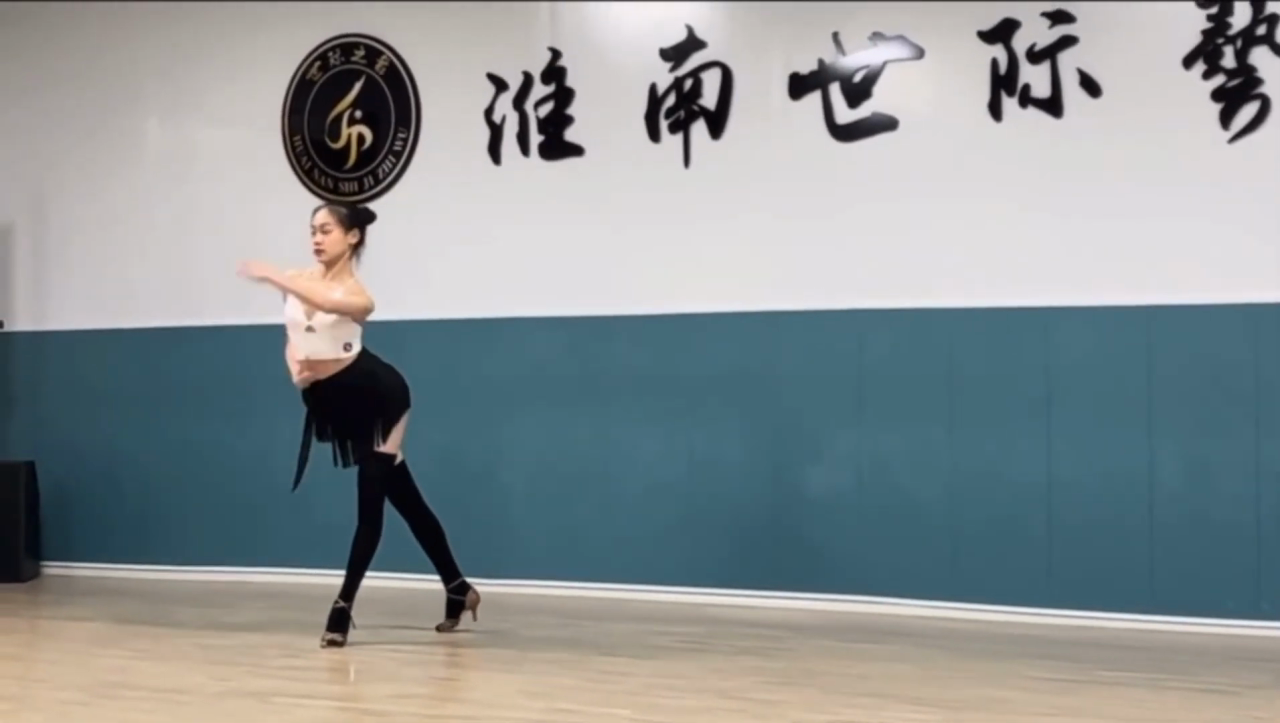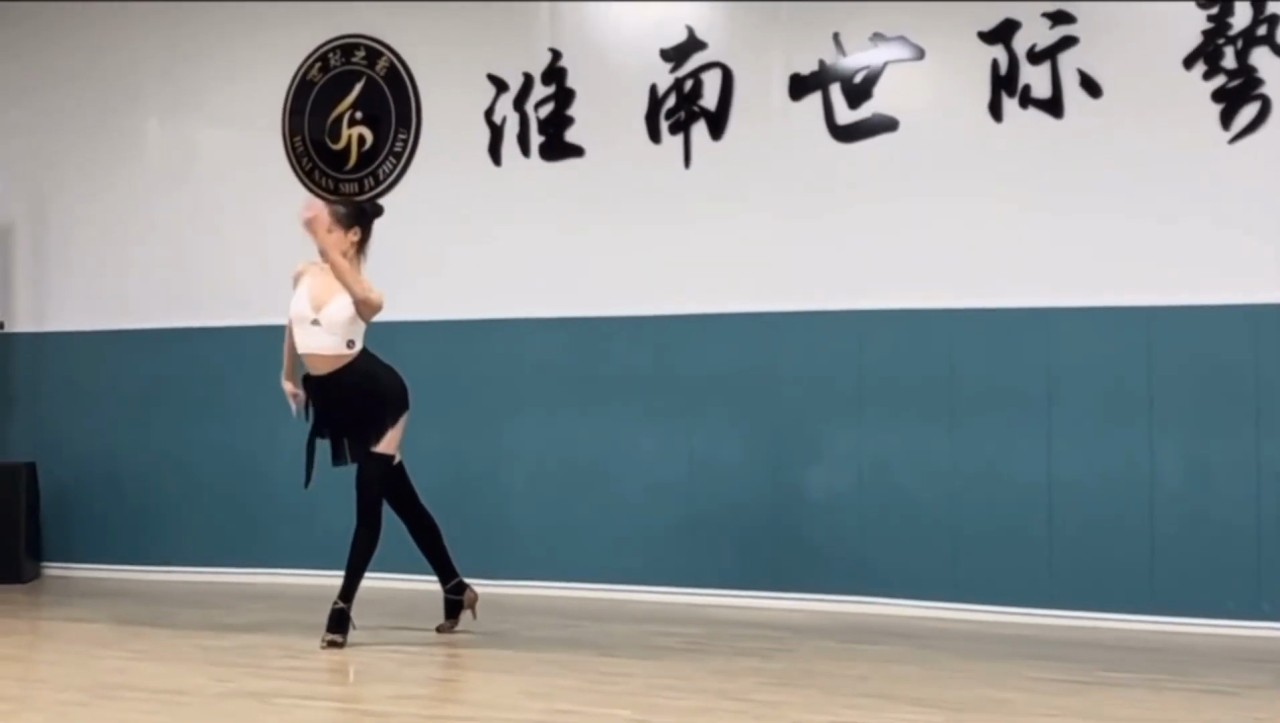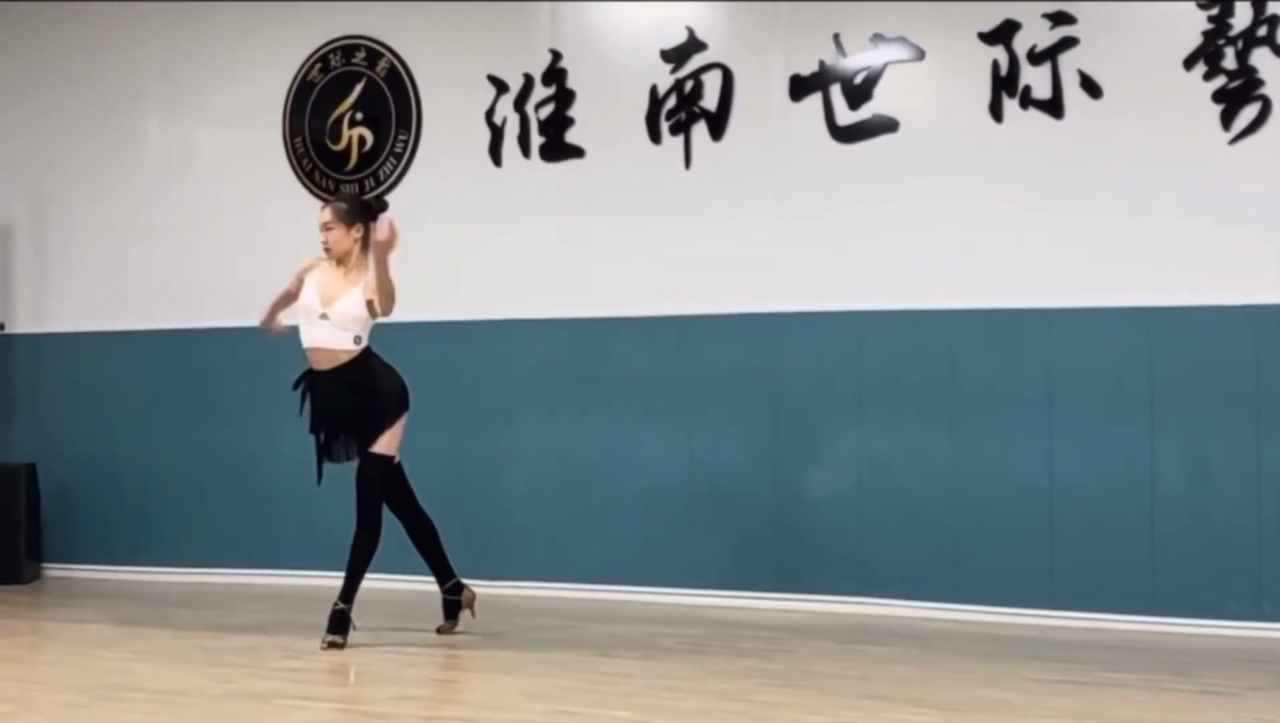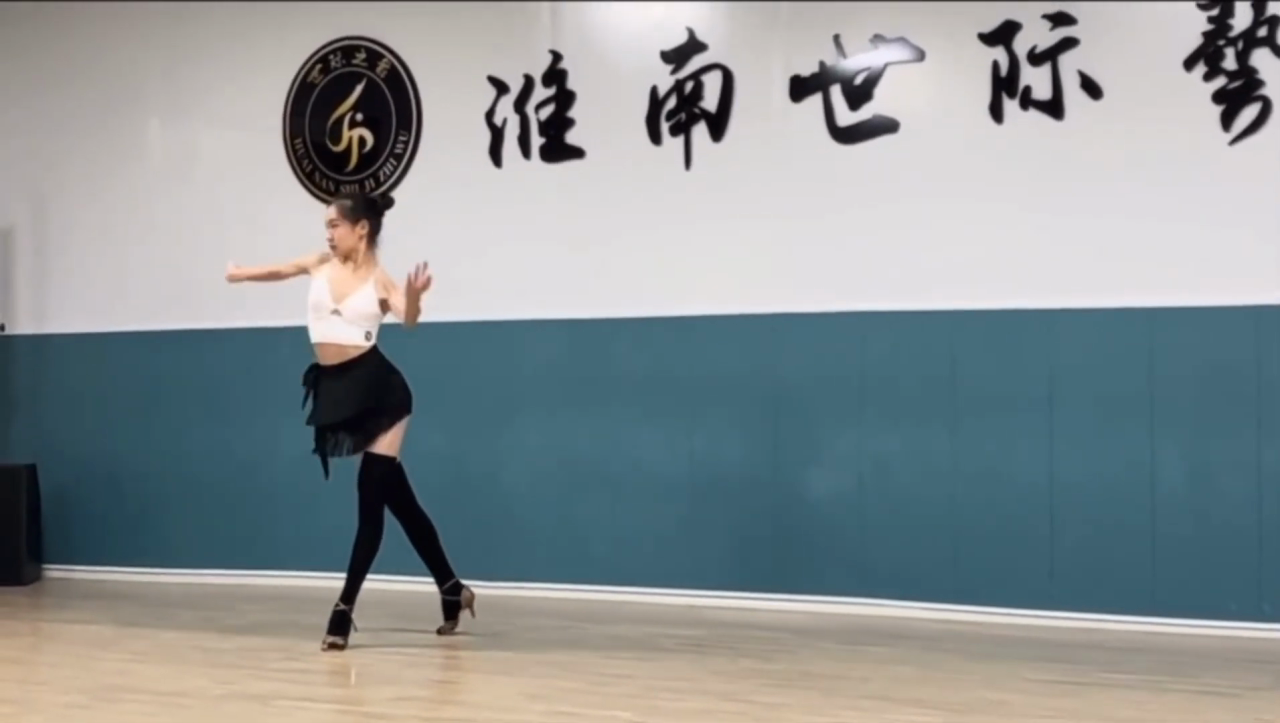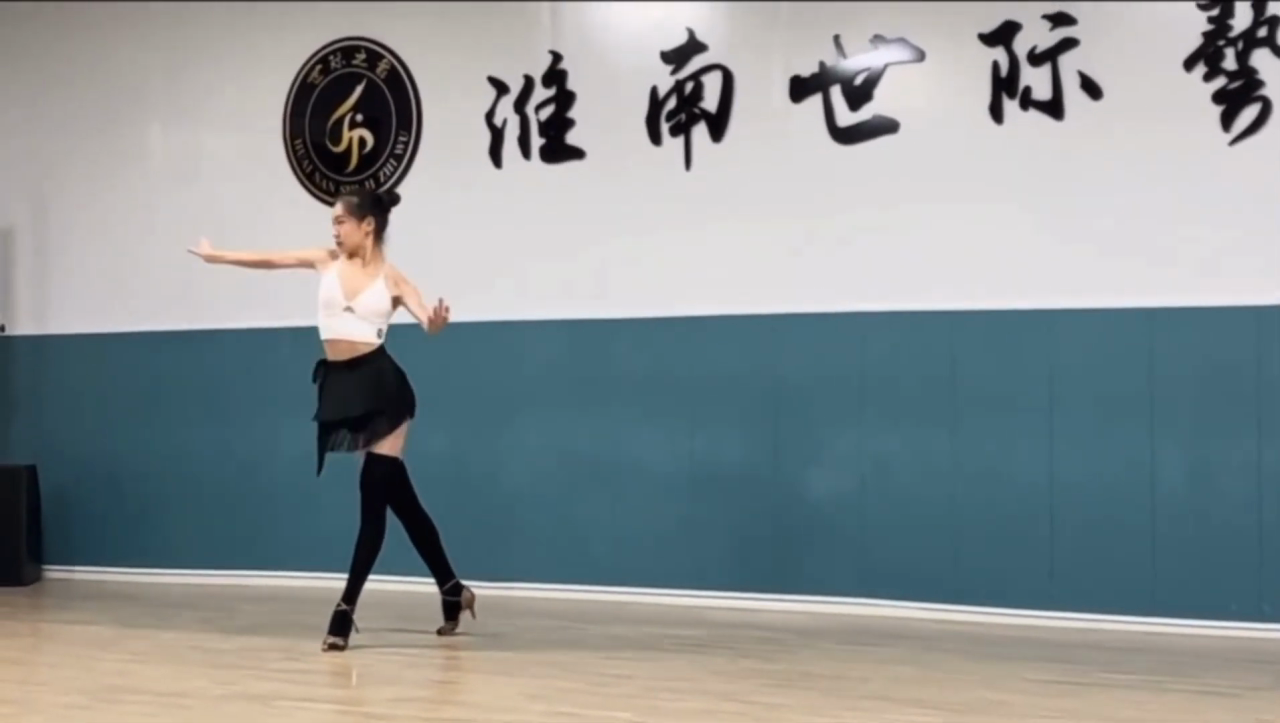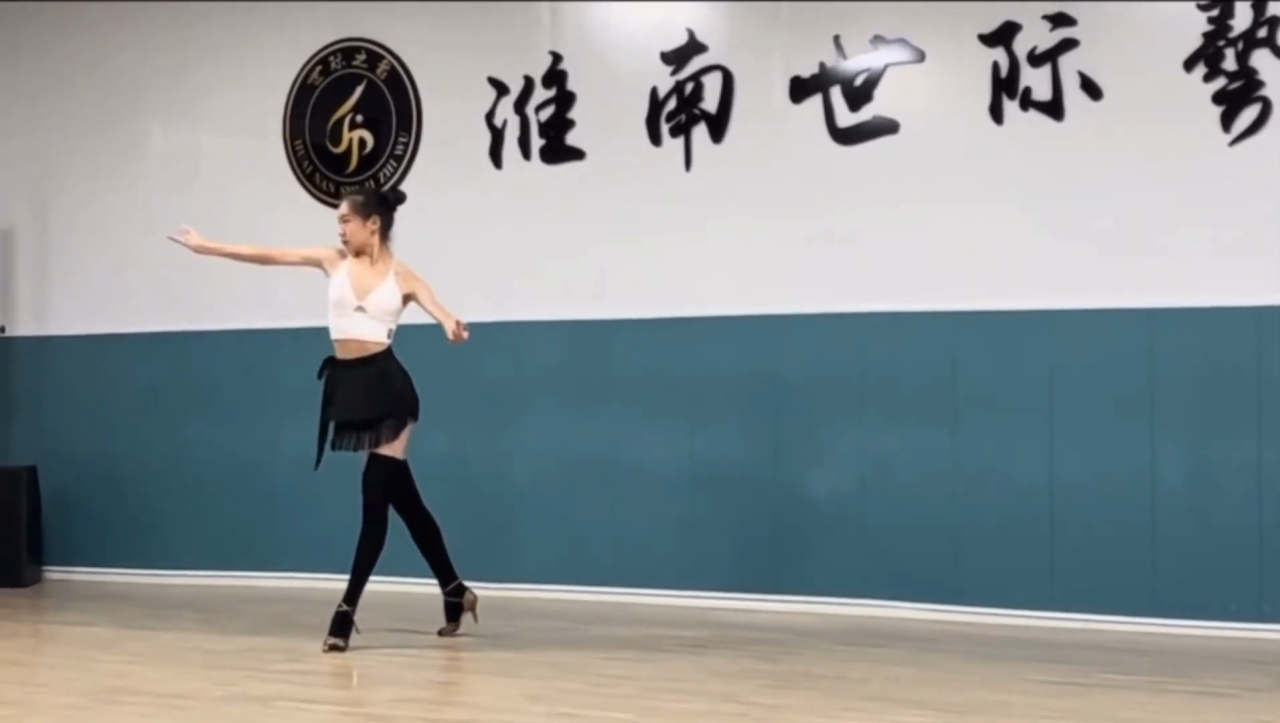
dt=0.1s
person 1, frame 1
left shoulder: (357, 298)
right shoulder: (296, 281)
left elbow: (325, 304)
right elbow: (294, 338)
left wrist: (273, 278)
right wrist: (298, 371)
left hip: (375, 392)
right hip: (331, 398)
left knee: (372, 496)
right knee: (401, 495)
left ankle: (342, 606)
right ankle: (457, 587)
person 1, frame 2
left shoulder: (367, 296)
right shoulder: (305, 273)
left elbow: (358, 300)
right elbow: (294, 326)
left wrist: (324, 244)
right wrist: (288, 375)
left hip: (373, 393)
right hip: (329, 397)
left knee: (370, 498)
right knee: (400, 496)
left ankle: (343, 606)
right ankle: (455, 587)
person 1, frame 3
left shoulder: (370, 284)
right shoulder: (311, 269)
left elbow: (381, 306)
right elbow: (289, 294)
left wrist: (379, 260)
right wrist: (271, 315)
left hip: (373, 389)
right hip: (329, 392)
left knee: (370, 496)
right knee: (395, 495)
left ankle: (344, 608)
right ankle: (454, 588)
person 1, frame 4
left shoulder: (381, 282)
right shoulder: (319, 264)
left elbow: (408, 317)
right elbow: (278, 270)
left wrist: (413, 297)
right wrist: (241, 274)
left hip: (378, 388)
right hip: (333, 388)
left knee: (372, 495)
right knee: (395, 494)
left ankle: (344, 609)
right ankle: (451, 588)
person 1, frame 5
left shoulder: (392, 279)
right shoulder: (327, 260)
left elbow: (429, 320)
right elbow: (270, 259)
left wrist: (435, 318)
right wrist: (216, 255)
left hip: (381, 383)
right hip: (341, 383)
left knee: (375, 497)
right knee: (398, 495)
left ankle: (347, 609)
right ankle: (453, 589)
person 1, frame 6
left shoulder: (402, 277)
right shoulder: (333, 260)
left elbow: (444, 316)
right elbow: (266, 255)
left wrist: (453, 328)
right wrist: (205, 245)
left hip: (386, 385)
right hip: (345, 382)
left knee: (376, 497)
right knee: (402, 496)
left ankle: (347, 610)
right ankle: (455, 590)
